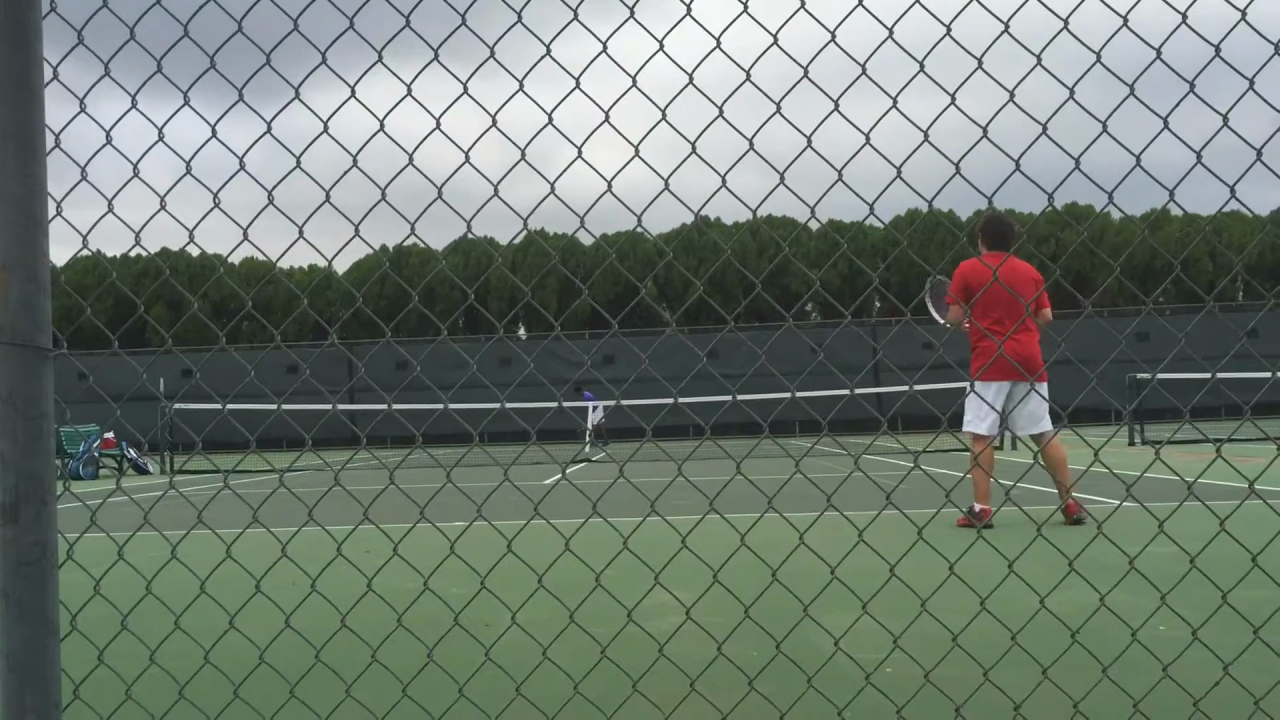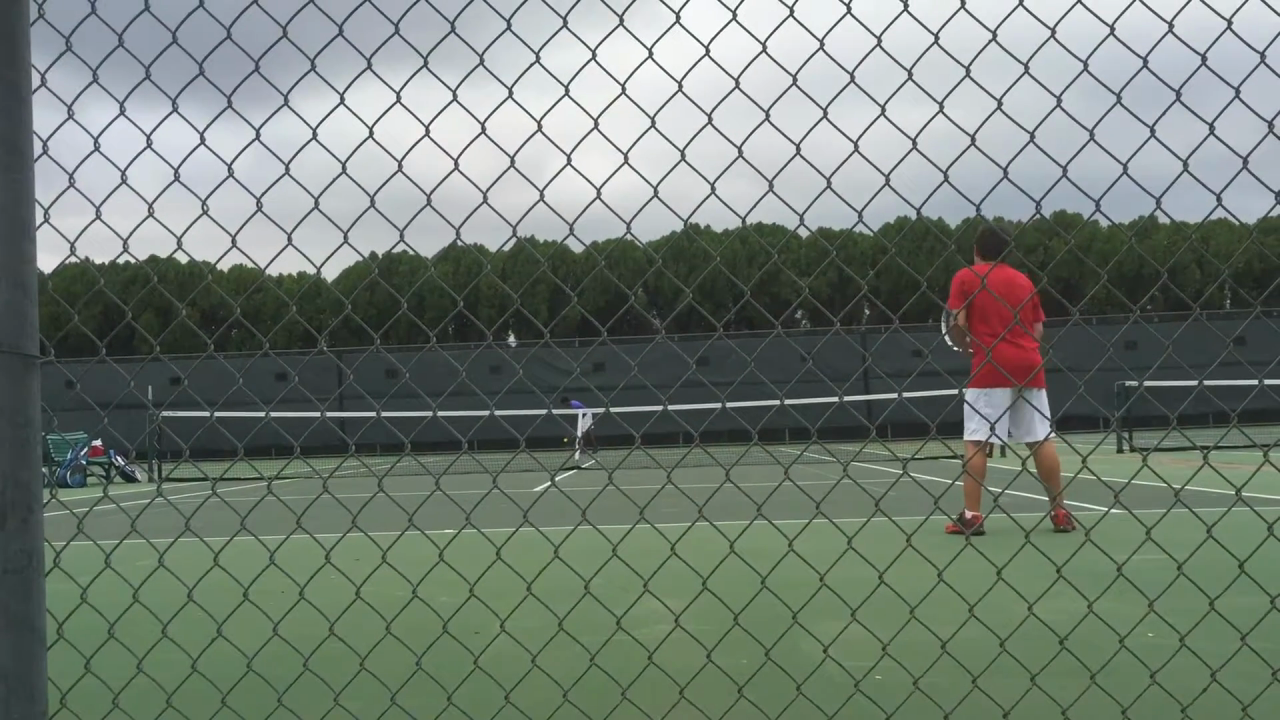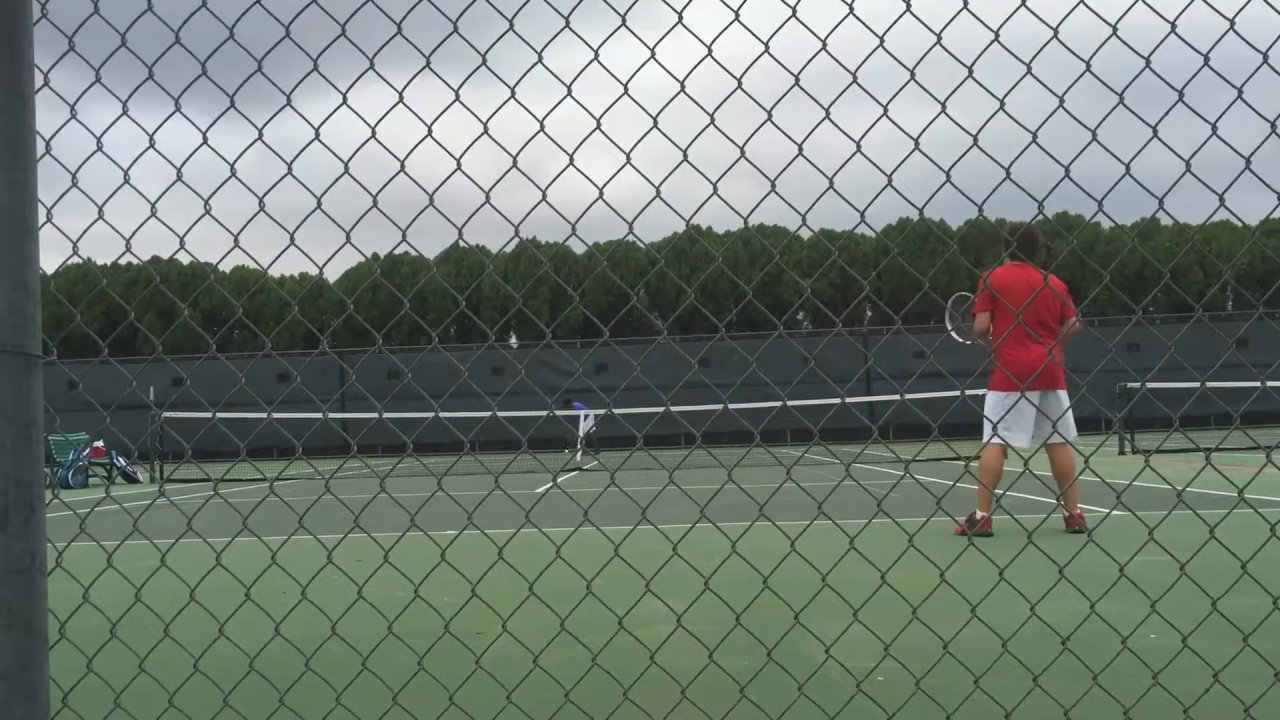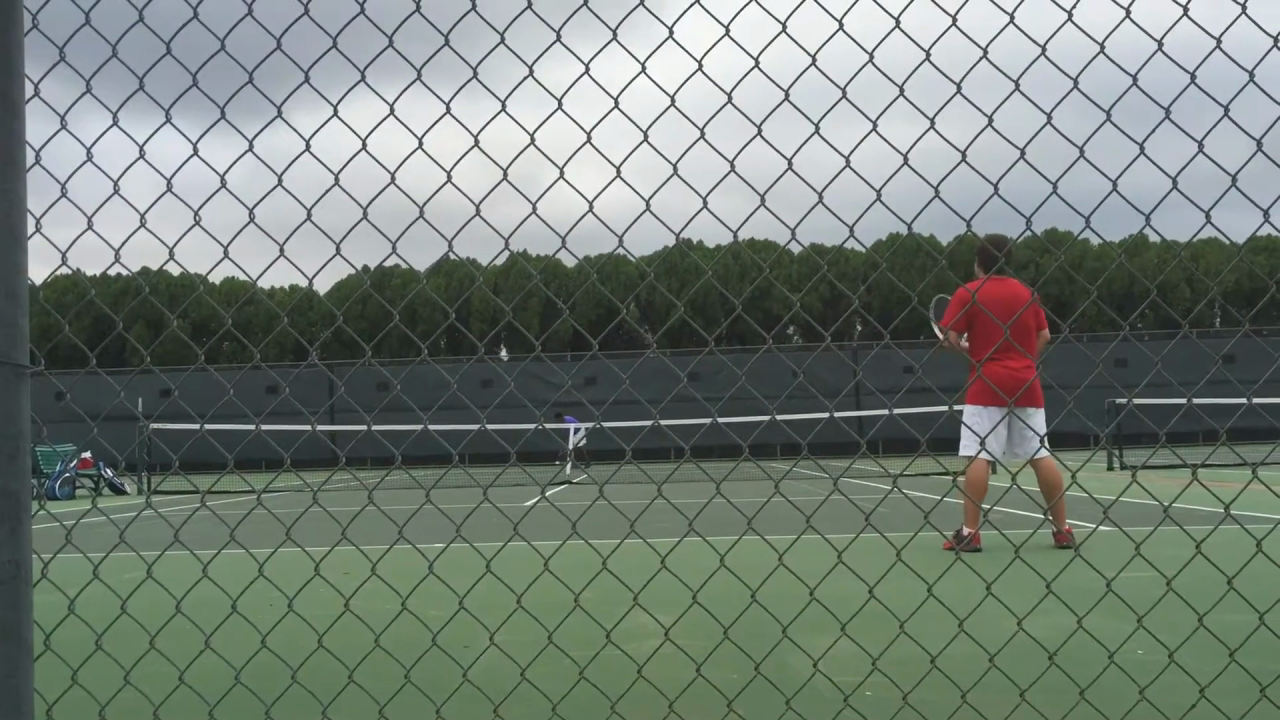
dt=1s
person 1, frame 1
left shoulder: (967, 269)
right shoulder: (1030, 271)
left elbow: (954, 318)
right elbow: (1046, 316)
left wrist: (970, 325)
left hip: (990, 362)
right hip: (1029, 360)
left knee: (980, 435)
right knee: (1043, 433)
left ankle: (981, 509)
right ankle: (1070, 503)
person 1, frame 2
left shoulder: (966, 277)
right shoulder: (1024, 280)
left elbow: (957, 323)
right elbow: (1038, 330)
left wrist: (964, 343)
left hip: (991, 370)
right hip: (1029, 366)
left knee: (976, 441)
right knee: (1041, 439)
left ankle: (972, 515)
right ankle: (1059, 512)
person 1, frame 3
left shoulder: (991, 279)
right shoulder: (1054, 283)
left elbow: (981, 327)
right elbow: (1073, 325)
left wrist: (989, 339)
left hip: (1010, 372)
right hip: (1049, 371)
left knee: (996, 441)
right knee: (1059, 441)
left ankle: (982, 516)
right ankle: (1073, 514)
person 1, frame 4
left shoulder: (967, 294)
right shoulder: (1028, 293)
left elbow: (949, 339)
right elbow: (1044, 336)
left hip: (987, 386)
right hip: (1026, 384)
left knee: (978, 457)
right knee: (1041, 455)
left ankle: (970, 532)
right ankle: (1062, 529)
